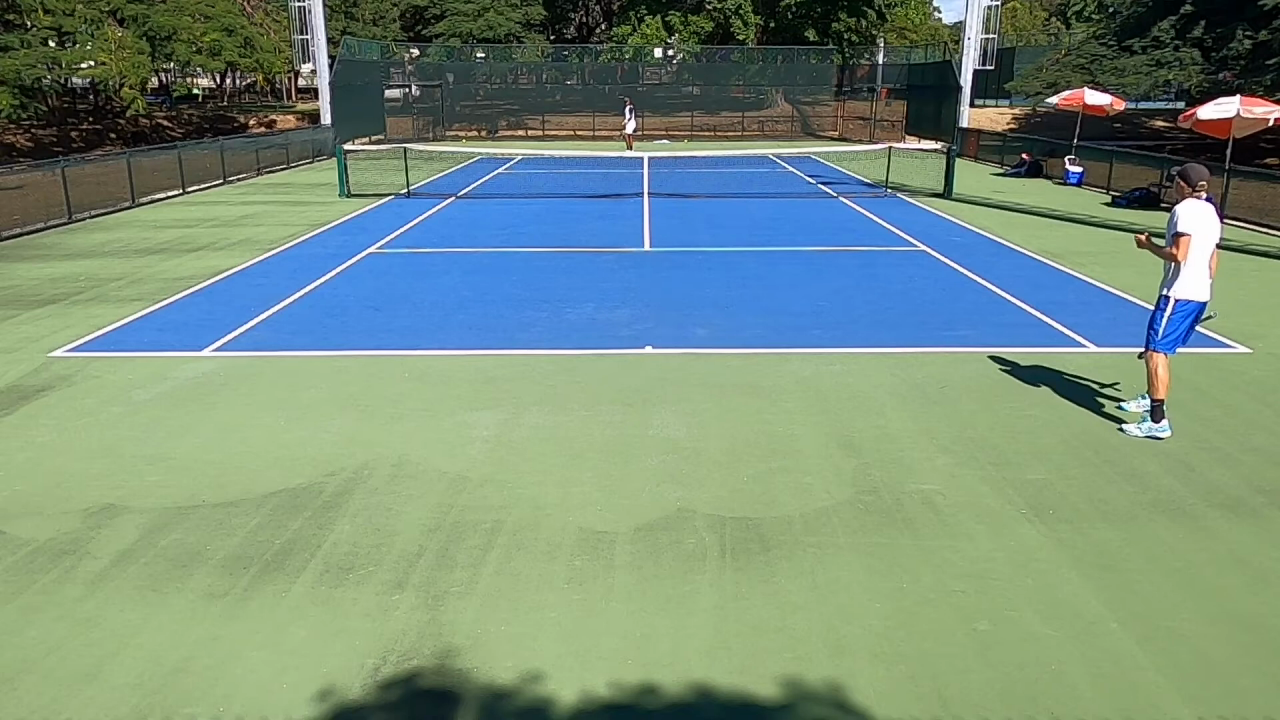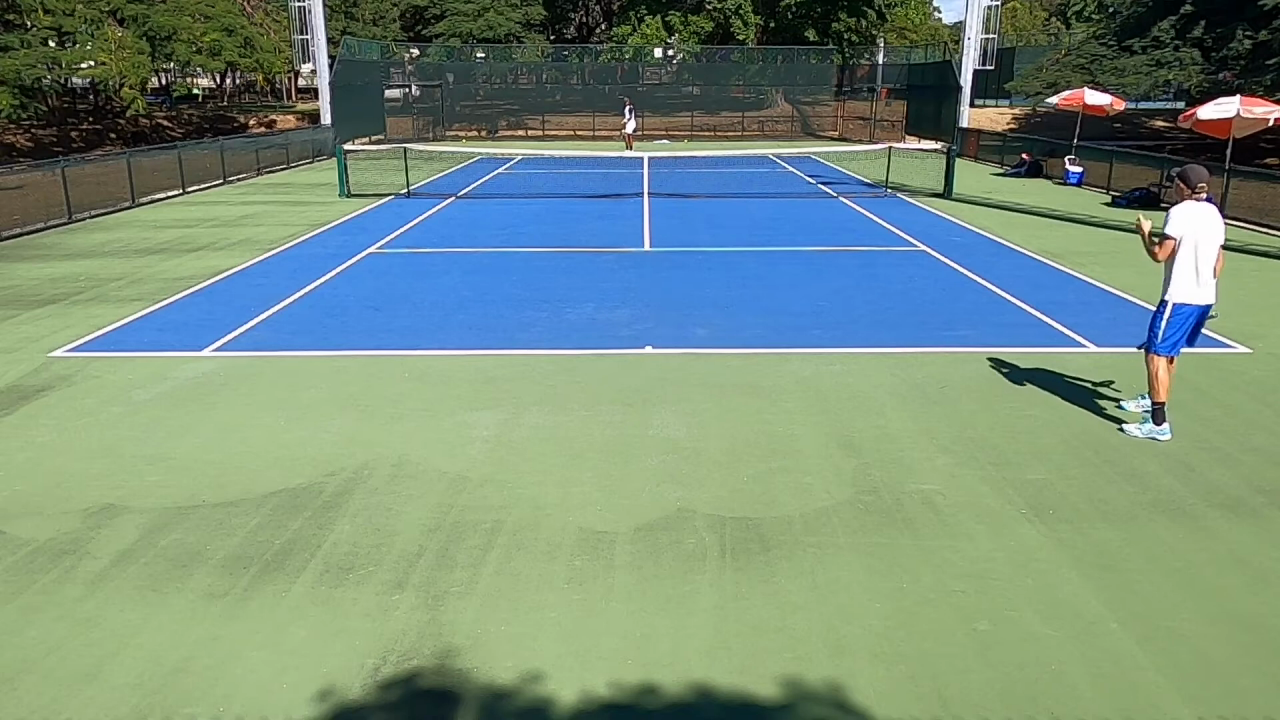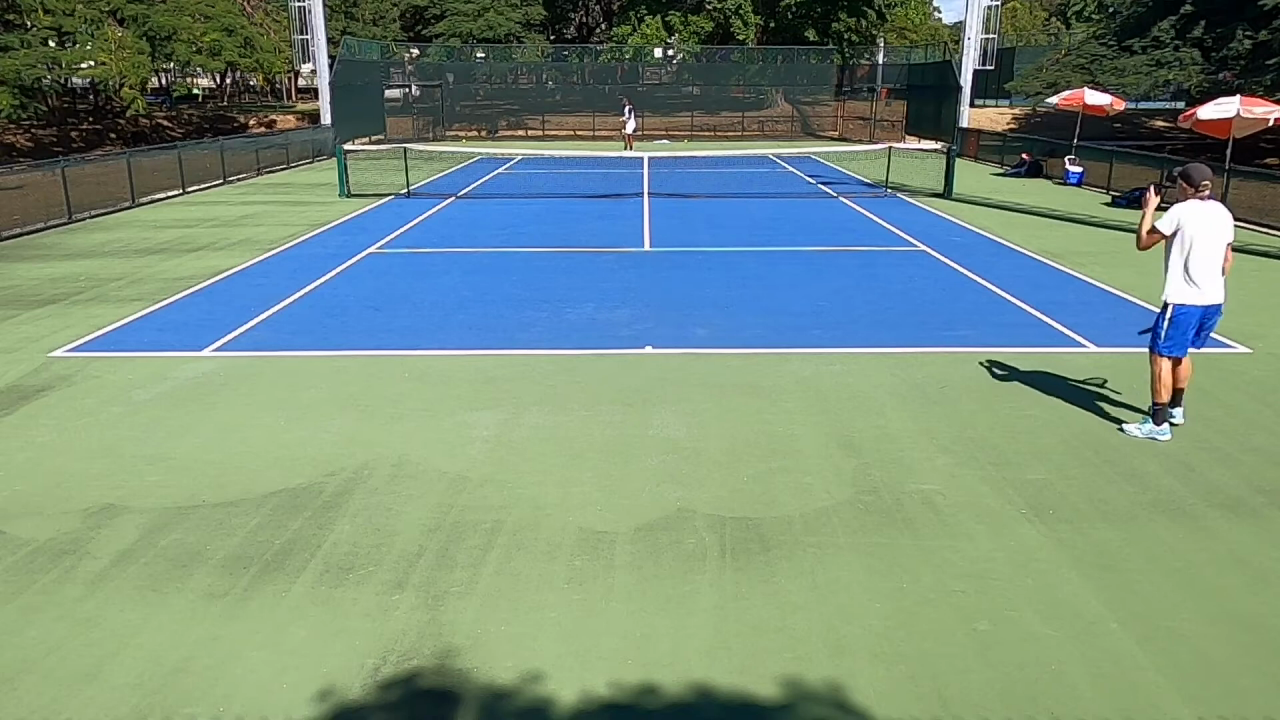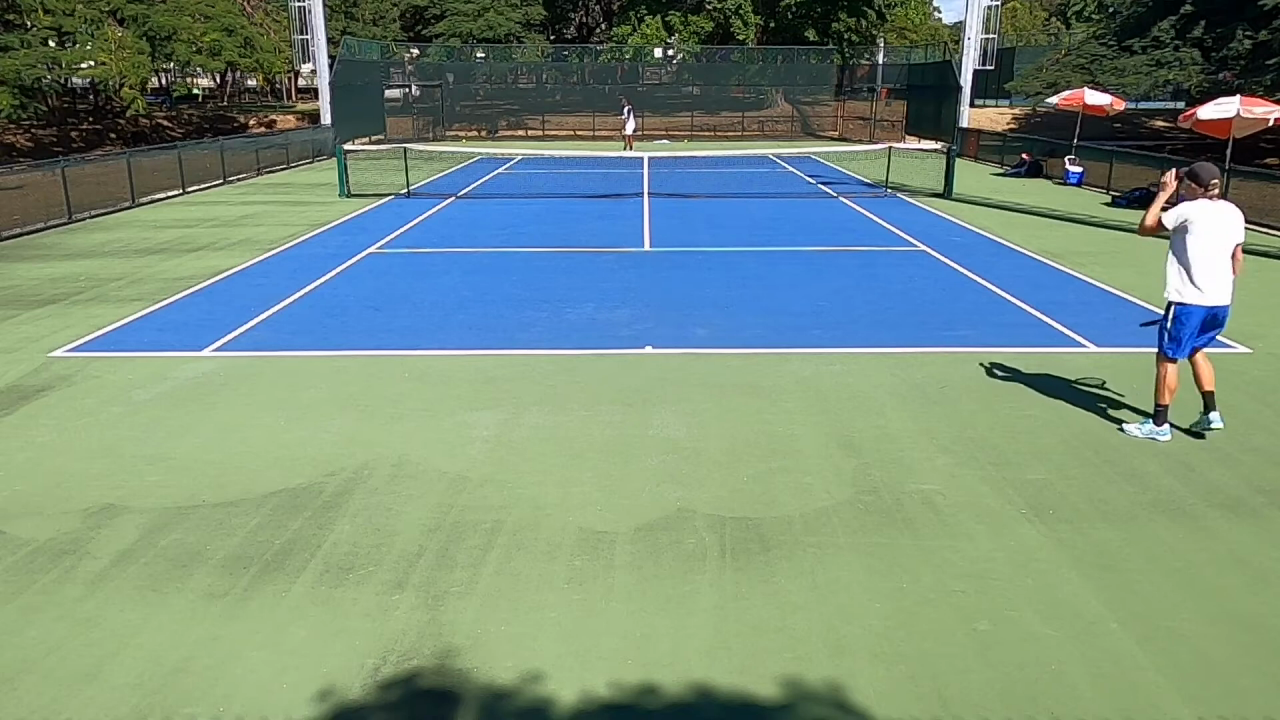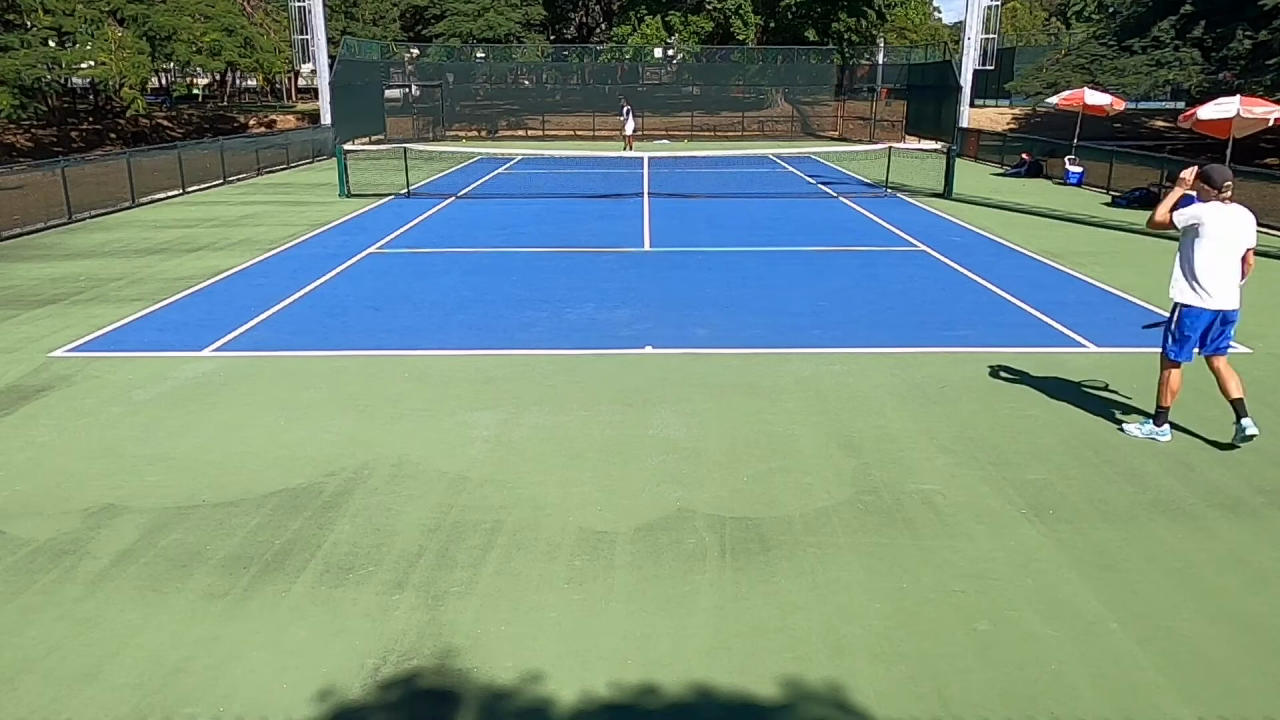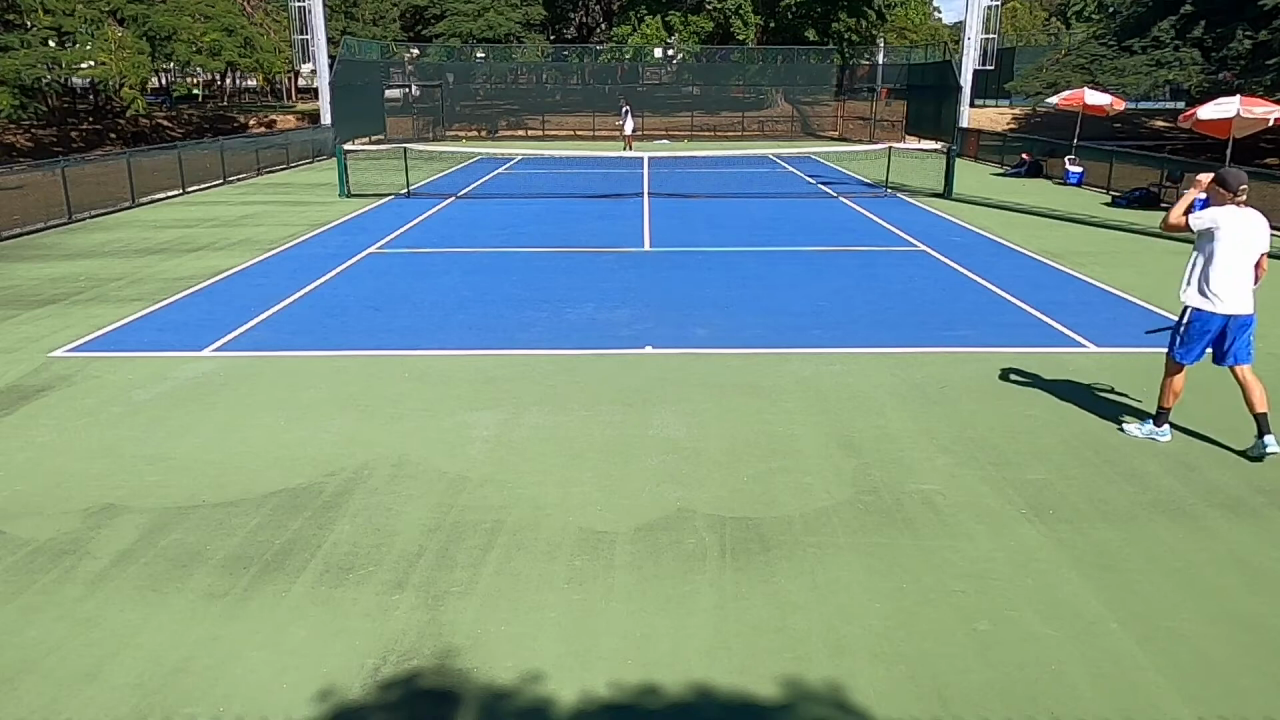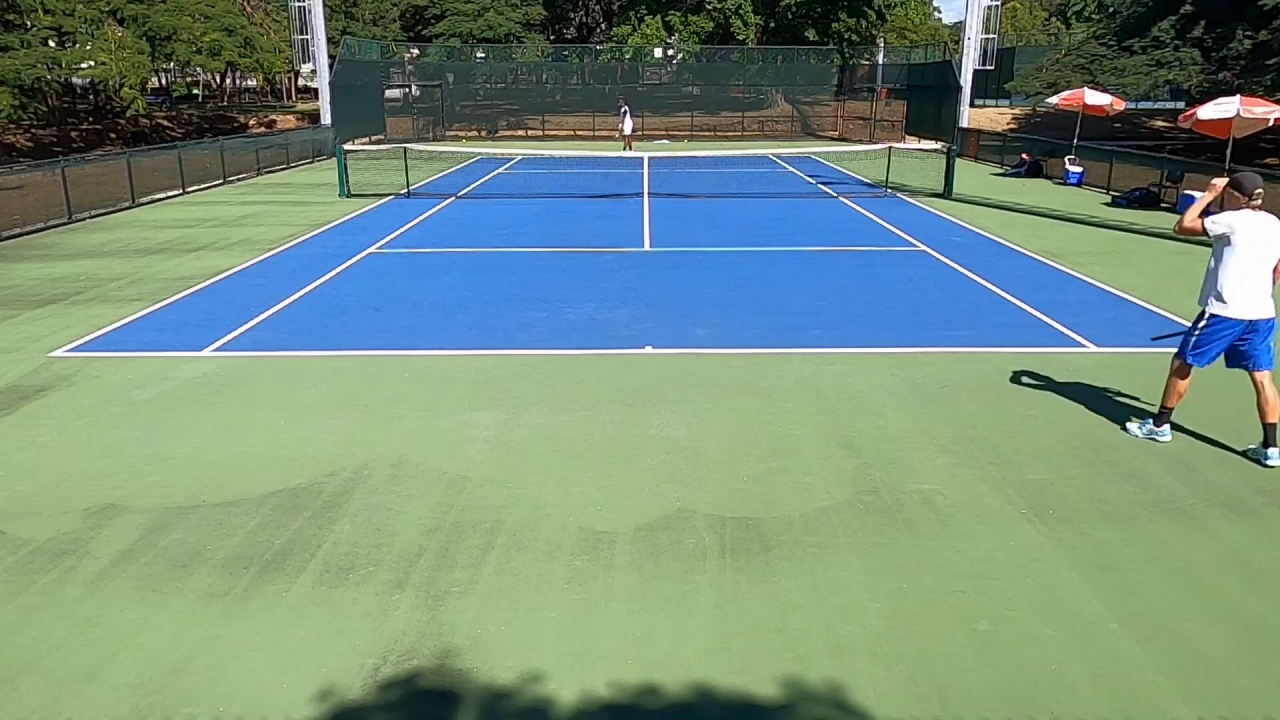
dt=0.1s
person 1, frame 1
left shoulder: (1184, 210)
right shoulder: (1211, 213)
left elbow: (1179, 254)
right elbow: (1213, 259)
left wrist: (1147, 244)
left hip: (1180, 294)
right hip: (1200, 295)
left knee: (1155, 353)
right knee: (1163, 349)
left ankle: (1157, 421)
right ankle: (1151, 399)
person 1, frame 2
left shoulder: (1179, 212)
right shoulder: (1214, 214)
left elbow: (1160, 255)
right elbow: (1219, 260)
left wrist: (1145, 233)
left hip: (1180, 297)
right hip: (1204, 297)
left knee: (1156, 355)
right knee: (1167, 352)
left ankle: (1158, 424)
right ankle: (1153, 399)
person 1, frame 3
left shoulder: (1180, 212)
right shoulder: (1223, 213)
left elbow: (1143, 243)
right elbow: (1228, 258)
left wrist: (1148, 209)
left hip: (1185, 299)
right hip: (1215, 300)
left knee: (1160, 356)
right knee: (1179, 352)
left ankle: (1158, 424)
right ankle: (1175, 406)
person 1, frame 4
left shoulder: (1188, 210)
right shoulder: (1234, 213)
left elbow: (1145, 228)
right elbow: (1238, 259)
left wrist: (1164, 193)
left hip: (1187, 299)
right hip: (1221, 300)
left knee: (1167, 359)
right knee: (1196, 352)
left ankle: (1159, 424)
right ankle: (1211, 412)
person 1, frame 5
left shoulder: (1200, 212)
right shoulder: (1246, 217)
left elbow: (1153, 223)
right elbow: (1248, 264)
left wrist: (1179, 189)
left hip: (1195, 302)
right hip: (1228, 304)
left knee: (1171, 362)
right knee: (1217, 360)
left ankle: (1159, 425)
right ankle: (1244, 421)
person 1, frame 6
left shoulder: (1216, 216)
left elbow: (1168, 224)
left wrist: (1193, 191)
left hip: (1206, 306)
right hip: (1243, 309)
left knee: (1176, 363)
right knee: (1243, 371)
left ankle: (1159, 425)
person 1, frame 7
left shoulder: (1231, 220)
left elbow: (1182, 227)
left wrist: (1208, 195)
left hip: (1224, 311)
left knee: (1182, 365)
left ankle: (1160, 424)
